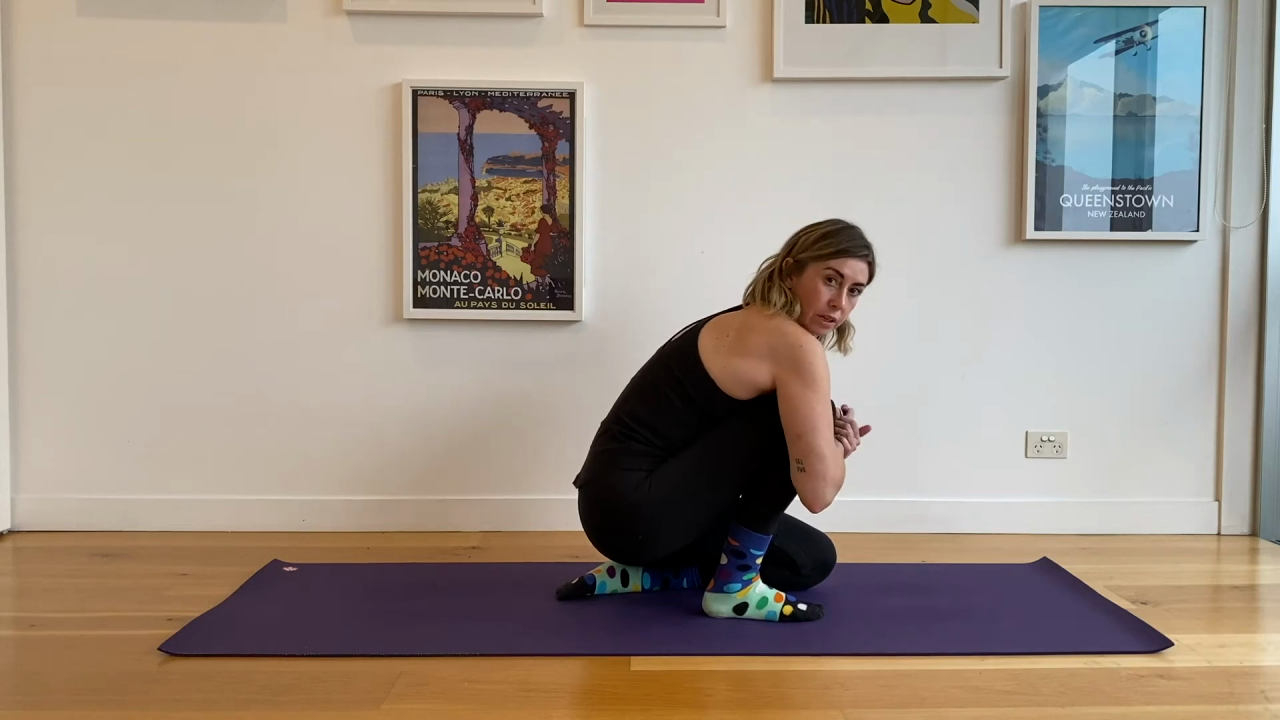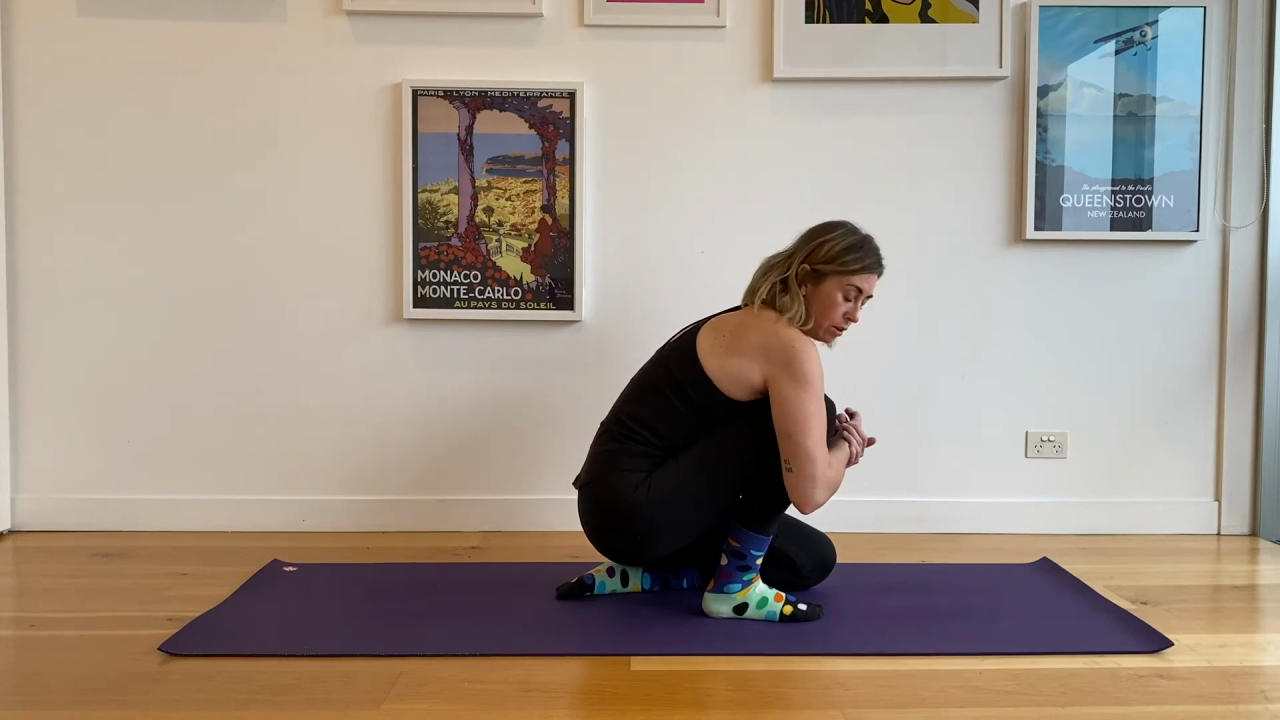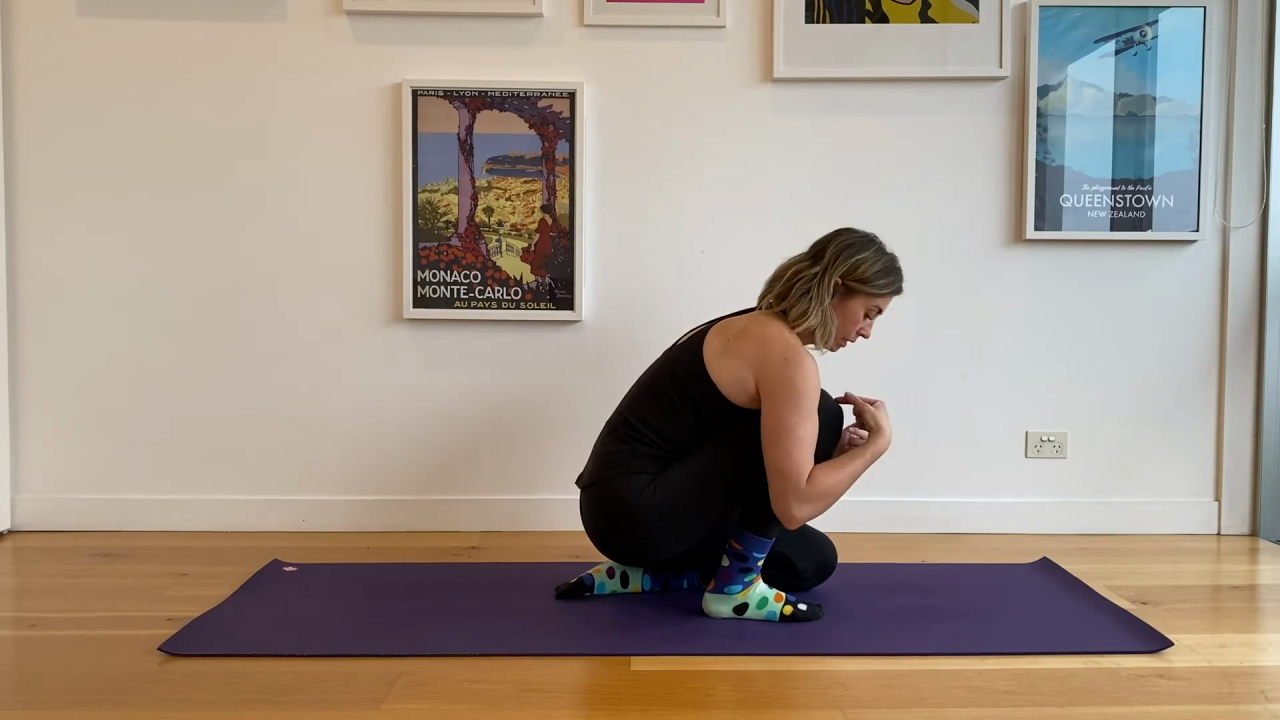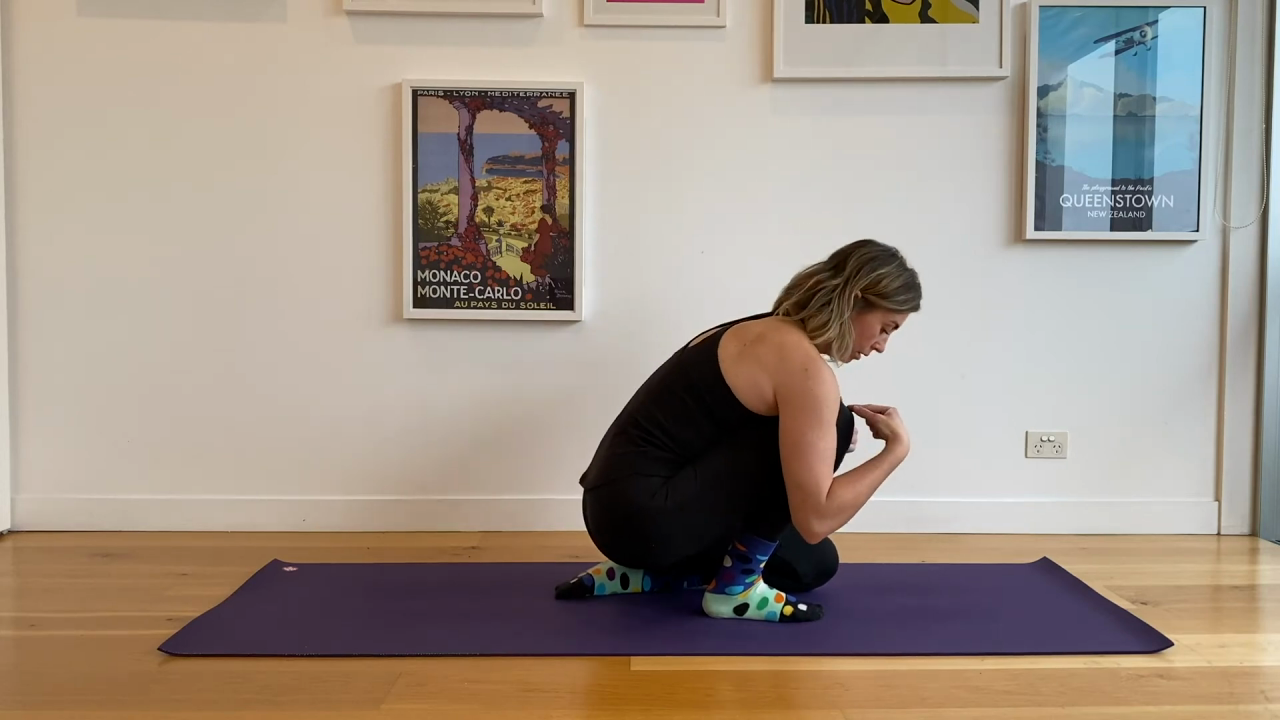
dt=0.4s
person 1, frame 1
left shoulder: (752, 327)
right shoulder: (796, 346)
right elbow: (818, 490)
left wrist: (831, 443)
right wrist: (840, 447)
left hip: (636, 500)
right hip: (632, 508)
left knee: (811, 559)
right knee: (791, 421)
left ankle: (636, 576)
right ankle: (734, 586)
person 1, frame 2
left shoulder: (754, 327)
right shoulder: (790, 346)
right elbow: (809, 492)
left wrist: (836, 451)
right wrist: (844, 447)
left hip: (639, 501)
right hip: (632, 509)
left knee: (811, 560)
right knee: (804, 418)
left ankle: (639, 575)
right ankle: (734, 585)
person 1, frame 3
left shoulder: (759, 330)
right shoulder: (787, 356)
right elbow: (794, 504)
left wrist: (832, 452)
right wrist: (878, 441)
left hip: (628, 501)
right hip: (636, 512)
left knee: (813, 561)
right knee: (820, 414)
left ankle: (638, 576)
right ankle: (735, 586)
person 1, frame 4
left shoulder: (768, 334)
right shoulder: (805, 367)
right elbow: (815, 518)
left wrist: (823, 445)
right wrist: (897, 448)
left hip: (628, 503)
right hip: (643, 516)
left knee: (814, 564)
right knee: (836, 424)
left ankle: (638, 576)
right ankle: (736, 586)
